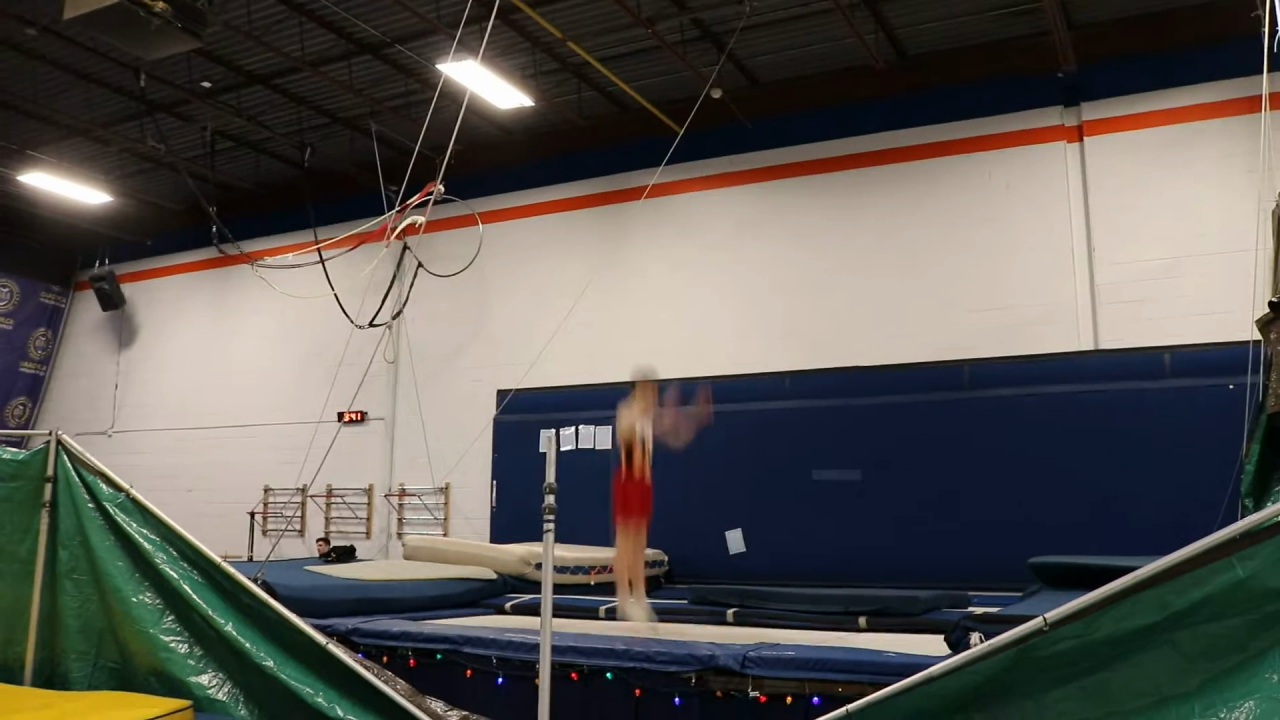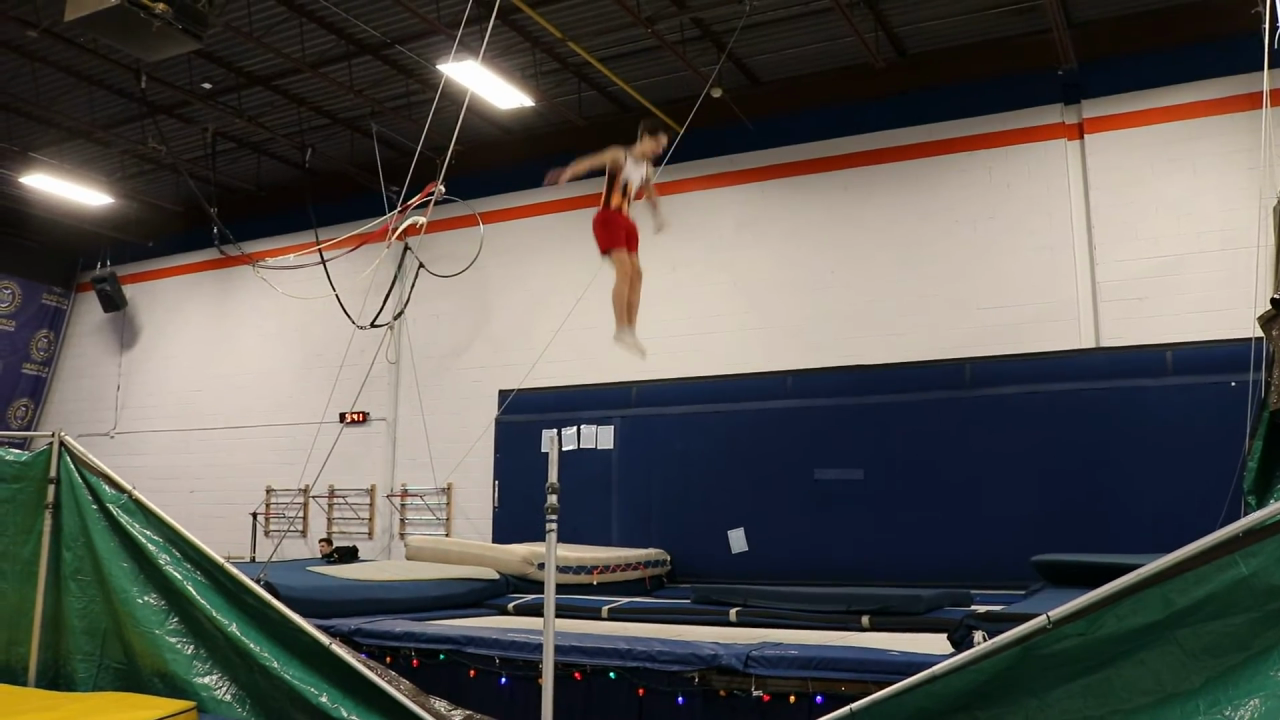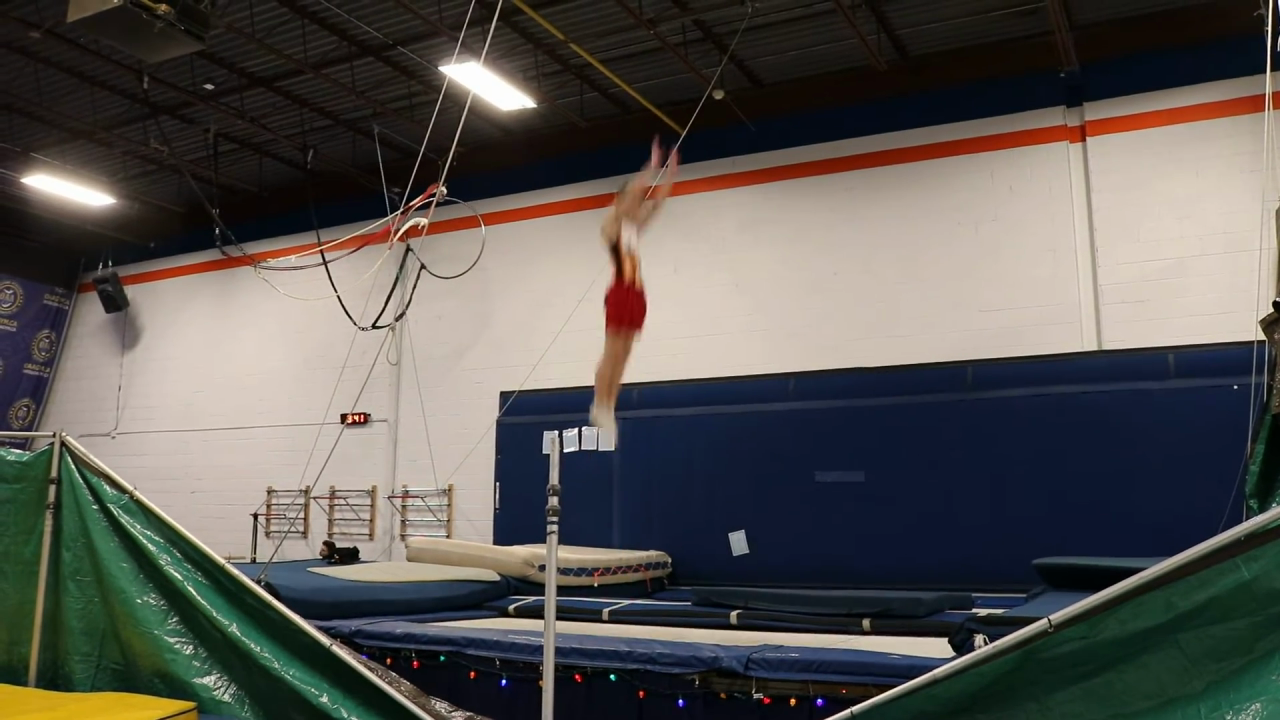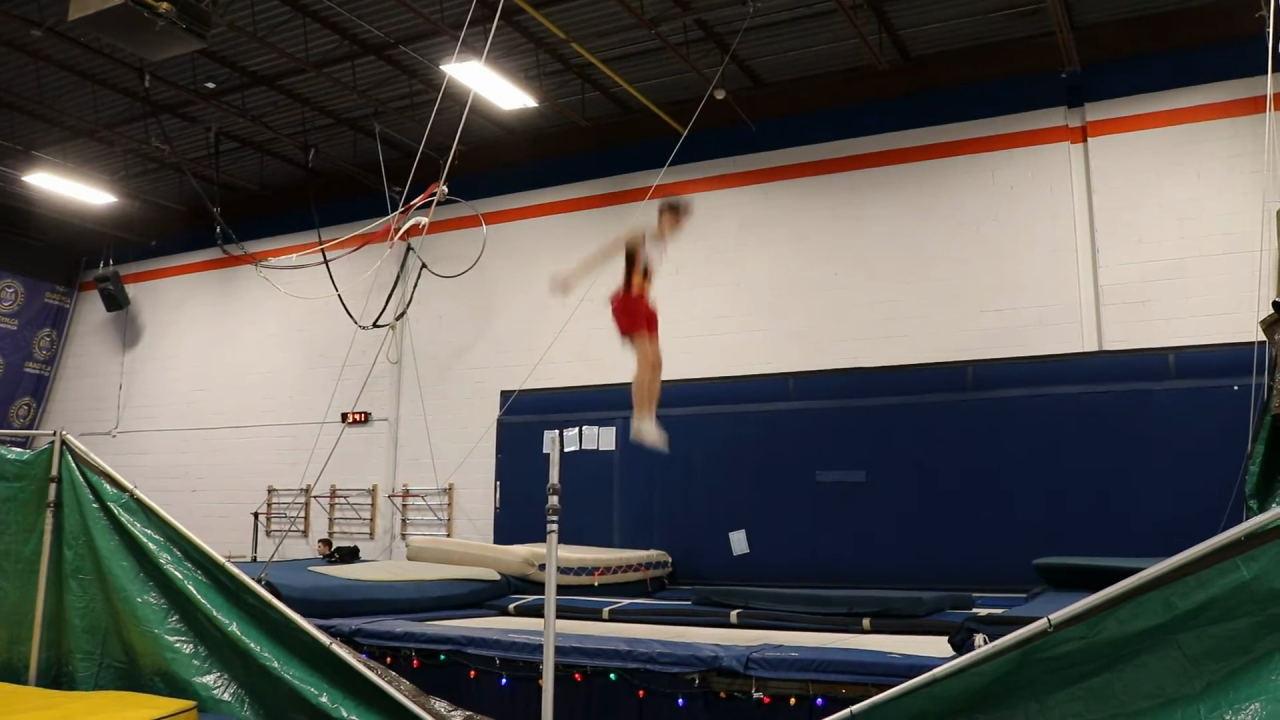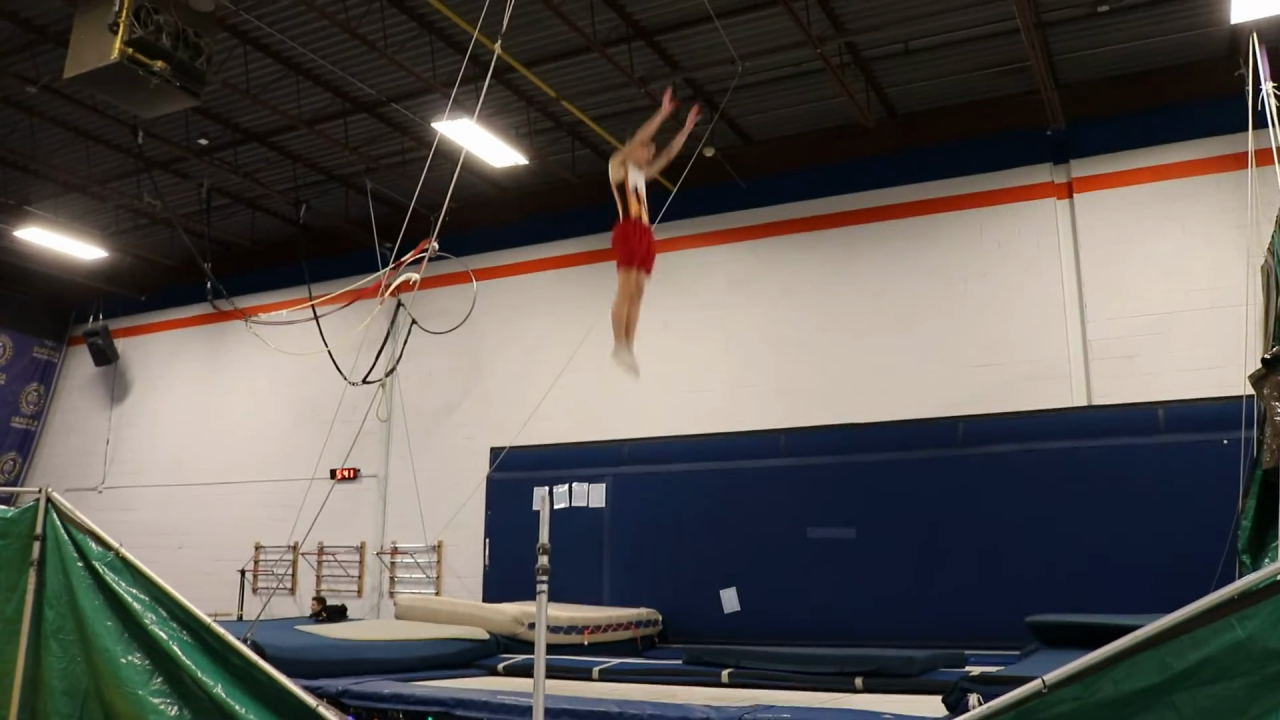
dt=1s
person 1, frame 1
left shoulder: (650, 419)
right shoulder: (627, 412)
left elbow: (678, 437)
right elbow: (625, 434)
left wrist: (697, 414)
right wrist: (665, 412)
left hip: (643, 484)
right hip: (629, 484)
left knee: (638, 544)
right knee: (626, 539)
left ankle: (638, 598)
right ankle: (624, 599)
person 1, frame 2
left shoulder: (647, 169)
right shoulder: (619, 156)
left elbow: (651, 194)
right elbow: (590, 162)
left wrist: (657, 217)
right wrist: (565, 173)
left hip: (625, 221)
right hip: (609, 220)
left knee: (636, 273)
right knee: (625, 272)
left ankle: (631, 331)
right ankle: (622, 331)
person 1, frame 3
left shoulder: (633, 229)
right shoulder: (612, 225)
left elbow: (656, 203)
right elbow: (627, 197)
left wrist: (669, 172)
right wrist: (651, 168)
left hip: (635, 294)
right hip: (621, 292)
left knee: (622, 354)
right knee: (612, 353)
left ankle: (608, 408)
right ankle: (600, 406)
person 1, frame 4
left shoulder: (661, 244)
right shoulder: (639, 238)
right elbow: (602, 255)
right wrist: (572, 275)
left hip: (645, 304)
right hip: (628, 302)
left knee: (655, 362)
right knee: (646, 358)
left ankle: (649, 421)
right ankle: (641, 420)
person 1, frame 5
left shoulder: (642, 173)
right shoulder: (618, 165)
left elbow: (669, 155)
right elbow: (639, 138)
left wrist: (687, 127)
right wrist: (663, 113)
left hip: (644, 233)
right hip: (628, 232)
left knee: (637, 292)
right knee: (626, 290)
left ankle: (628, 347)
right ankle: (620, 346)
